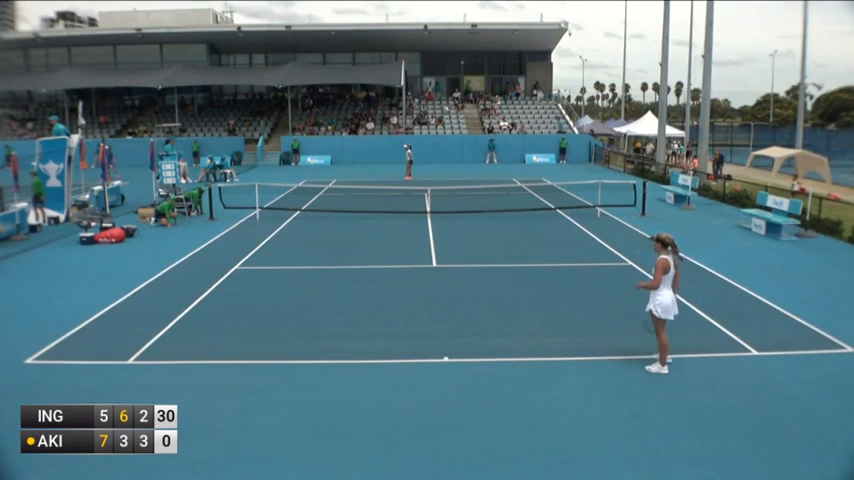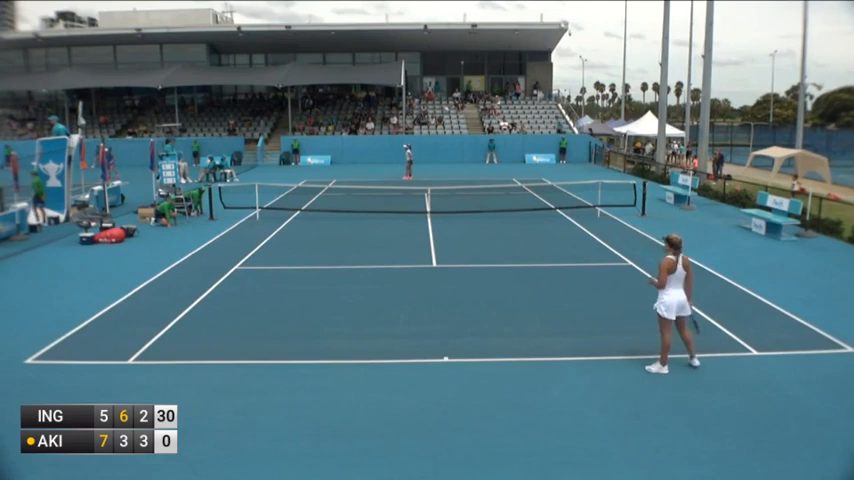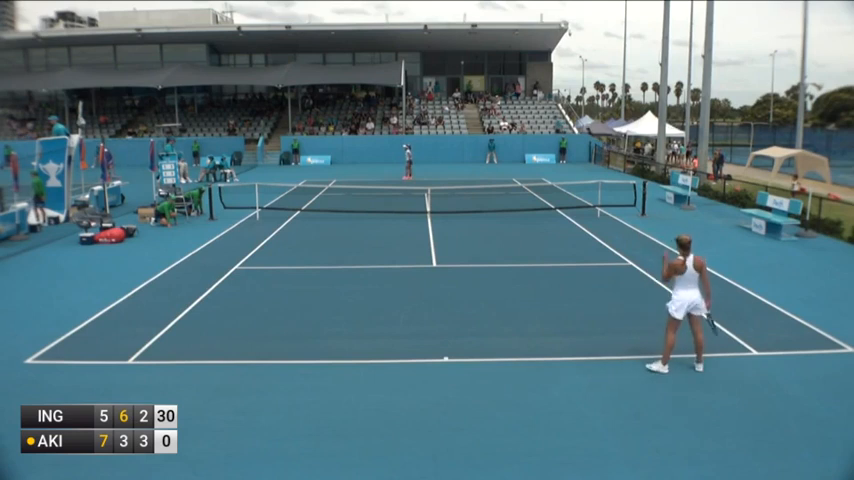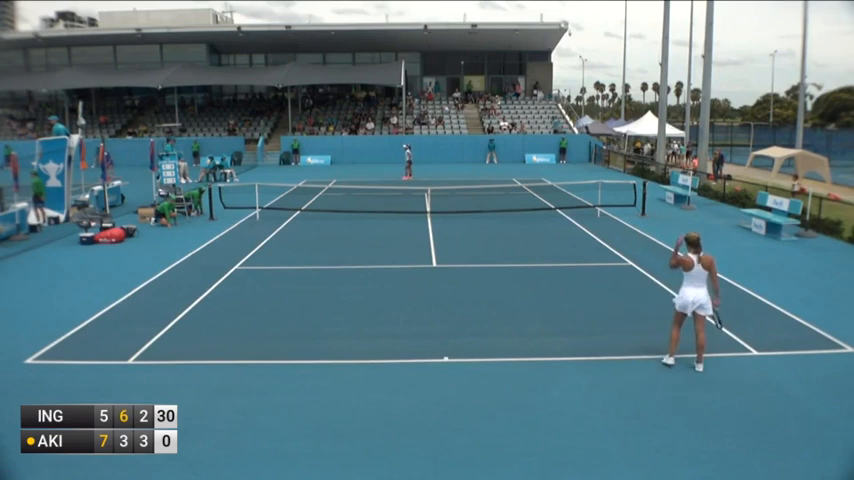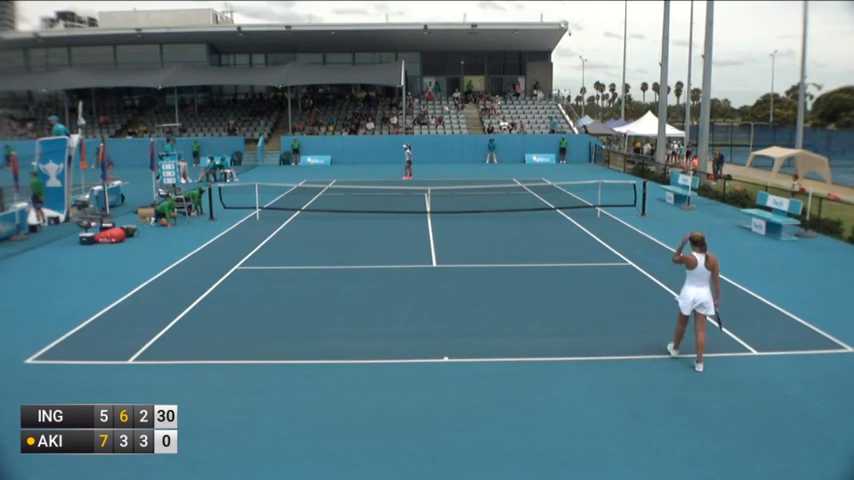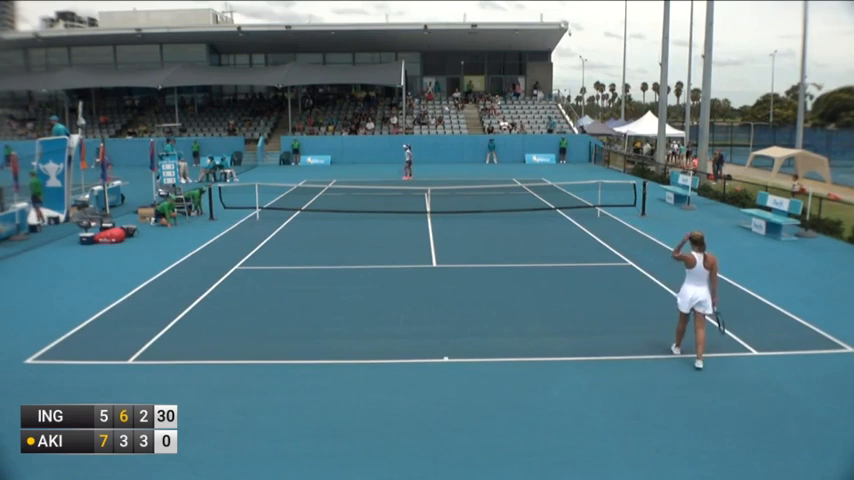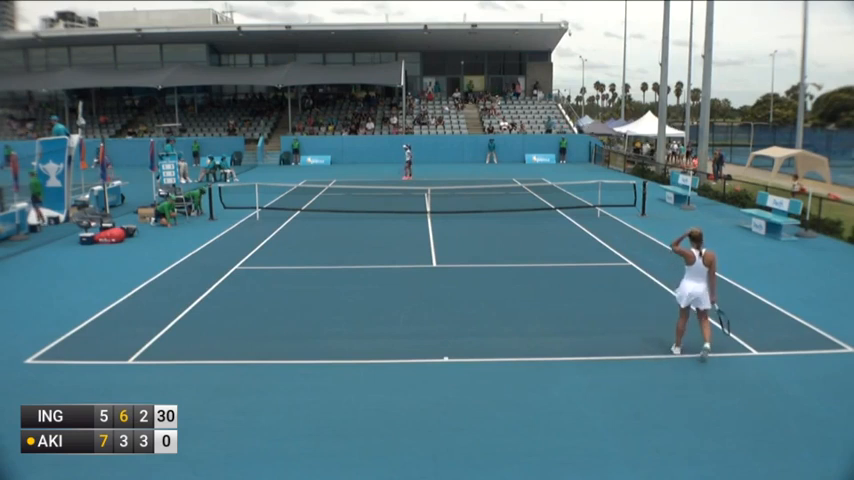
dt=0.2s
person 1, frame 1
left shoulder: (661, 261)
right shoulder: (672, 259)
left elbow: (655, 285)
right elbow: (676, 282)
left wrist: (642, 285)
left hip: (660, 300)
right hip: (668, 298)
left knee: (661, 332)
right knee: (659, 330)
left ankle: (662, 365)
right ankle: (665, 356)
person 1, frame 2
left shoulder: (665, 262)
right shoulder: (685, 260)
left elbow: (661, 285)
right elbow: (689, 283)
left wrist: (652, 281)
right wrist: (688, 299)
left hip: (667, 299)
right hip: (680, 297)
left knee: (665, 333)
right knee: (683, 330)
left ankle: (662, 365)
right ankle: (693, 358)
person 1, frame 3
left shoulder: (675, 263)
right shoulder: (700, 261)
left elbow: (665, 279)
right elbow: (706, 283)
left wrist: (665, 262)
right wrist: (708, 299)
left hip: (680, 299)
right hip: (695, 298)
left knee: (671, 332)
right knee: (698, 332)
left ankle: (663, 364)
right ankle: (699, 363)
person 1, frame 4
left shoulder: (684, 259)
right shoulder: (709, 259)
left elbow: (672, 264)
right elbow: (715, 281)
left wrist: (676, 247)
right wrist: (717, 297)
left hip: (686, 296)
right hip: (702, 296)
left knee: (676, 326)
right knee: (700, 331)
left ankle: (670, 357)
right ankle: (699, 363)
person 1, frame 5
left shoulder: (688, 258)
right shoulder: (713, 259)
left elbow: (675, 259)
right elbow: (716, 281)
left wrist: (682, 244)
right wrist: (717, 297)
left hip: (689, 294)
right hip: (704, 296)
left knee: (681, 324)
right knee: (700, 330)
left ankle: (674, 349)
right ankle: (699, 363)
person 1, frame 6
left shoulder: (687, 257)
right shoulder: (712, 259)
left elbow: (674, 255)
right elbow: (714, 281)
left wrist: (682, 242)
right wrist: (714, 297)
left hip: (688, 292)
right hip: (702, 294)
left knee: (682, 322)
right knee: (700, 328)
left ankle: (677, 347)
right ankle: (699, 360)
person 1, frame 7
left shoulder: (687, 254)
right shoulder: (711, 256)
left elbow: (673, 246)
right elbow: (712, 278)
left wrist: (683, 236)
right wrist: (713, 294)
left hip: (687, 288)
right hip: (701, 290)
left knee: (682, 319)
right knee: (704, 320)
left ankle: (677, 347)
right ankle: (707, 344)
